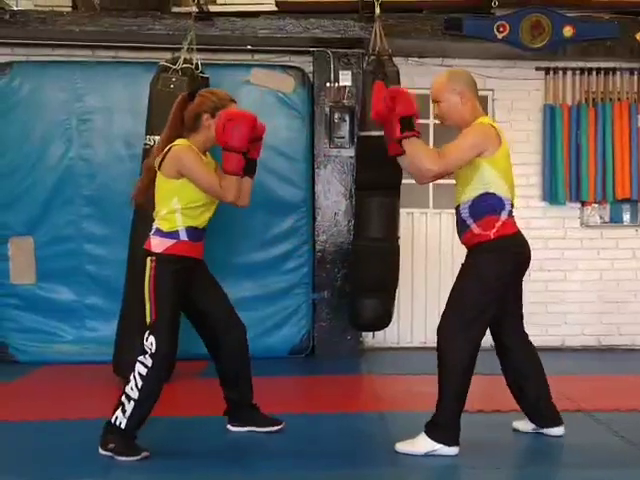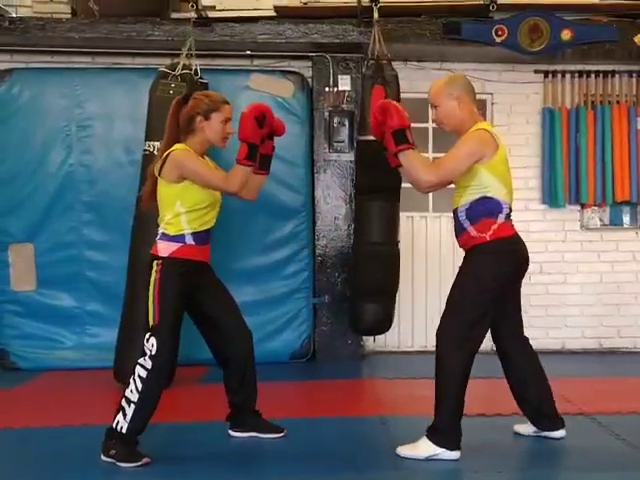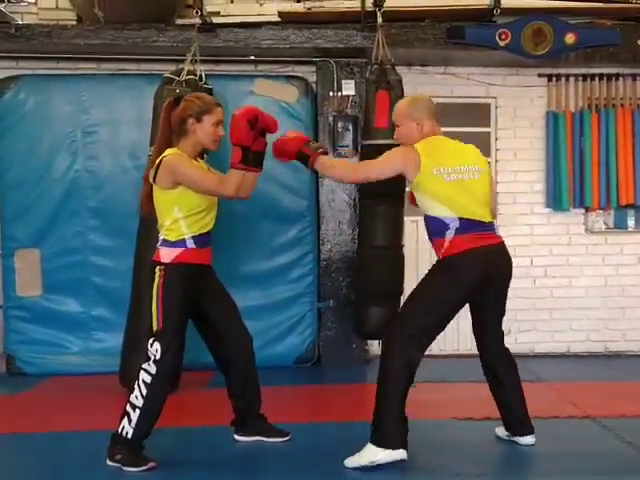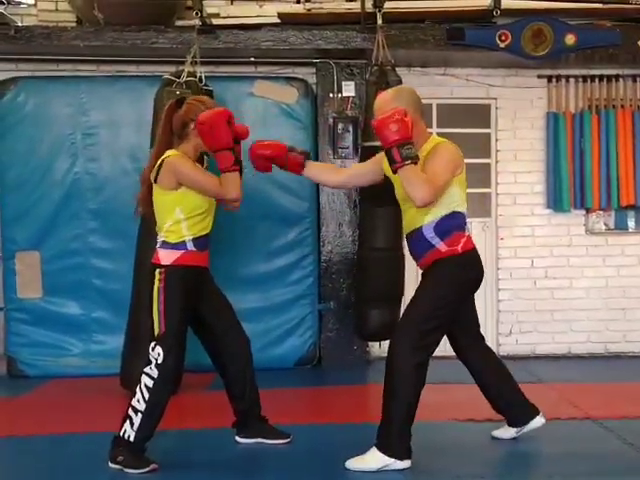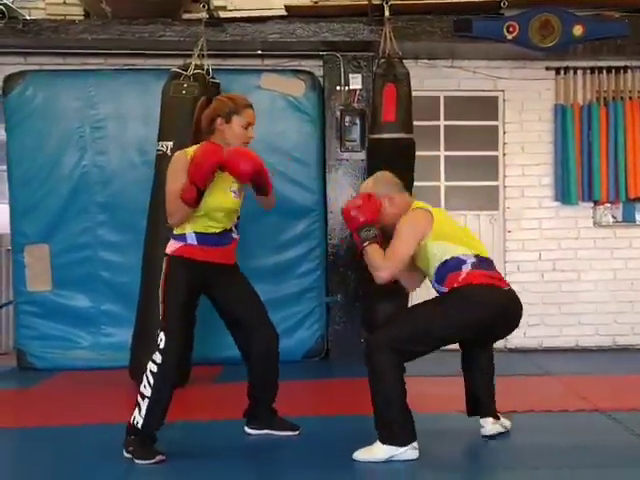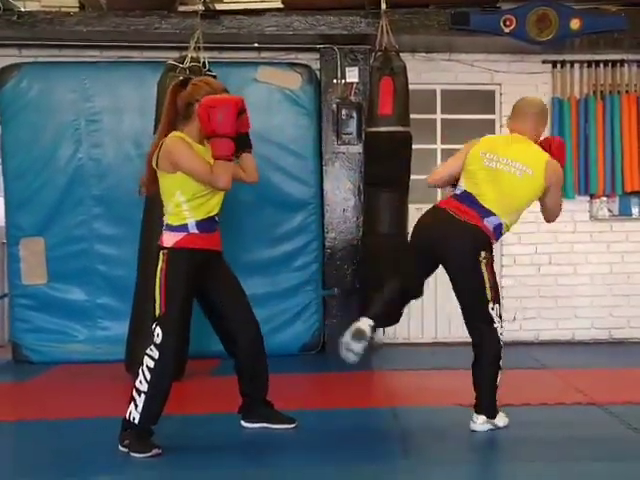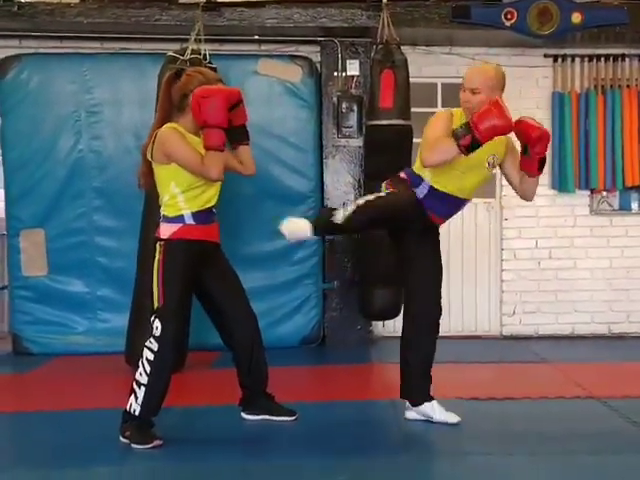
dt=0.7s
person 1, frame 1
left shoulder: (205, 159)
right shoulder: (181, 153)
left elbow: (242, 198)
right elbow: (228, 195)
left wrist: (248, 153)
right wrist: (234, 150)
left hip: (192, 262)
right hip: (166, 262)
left knee: (232, 333)
right knee: (159, 350)
left ankle: (241, 411)
right ankle: (117, 434)
person 1, frame 2
left shoulder: (204, 162)
right shoulder: (179, 156)
left elbow: (249, 192)
right elbow: (232, 185)
left wrist: (264, 148)
right wrist: (249, 143)
left hip: (199, 266)
right hip: (171, 267)
left knee: (238, 338)
right knee: (159, 354)
left ankle: (244, 417)
right ankle: (118, 440)
person 1, frame 3
left shoulder: (197, 164)
right shoulder: (172, 162)
left elbow: (244, 190)
right elbow: (228, 189)
left wrist: (256, 146)
right wrist: (241, 145)
left hip: (201, 270)
right hip: (174, 271)
left knee: (238, 342)
right knee: (163, 358)
left ankle: (249, 421)
right ankle: (124, 445)
person 1, frame 4
left shoulder: (192, 165)
right shoulder: (174, 162)
left elbow: (232, 200)
right elbow: (231, 193)
left wrist: (232, 149)
right wrist: (224, 148)
left hip: (197, 271)
right hip: (174, 271)
left knee: (235, 344)
right knee: (166, 359)
left ankle: (249, 423)
right ankle: (125, 447)
person 1, frame 5
left shoulder: (242, 161)
right shoulder: (185, 159)
left elbow: (266, 203)
right elbow: (175, 218)
left wrist: (260, 181)
right wrist: (199, 180)
left hip: (224, 264)
right hip: (185, 262)
left knee: (263, 336)
right knee: (172, 348)
left ankle: (260, 415)
right ankle: (138, 436)
person 1, frame 6
left shoulder: (206, 146)
right shoulder: (174, 145)
left elbow: (250, 175)
right elbow: (221, 181)
left wrist: (239, 134)
right wrist: (223, 135)
left hip: (210, 252)
right hip: (180, 254)
left knee: (246, 328)
right knee: (168, 341)
left ankle: (255, 407)
right ankle: (134, 430)
person 1, frame 7
left shoulder: (202, 137)
right shoulder: (168, 136)
left elbow: (247, 168)
right elbow: (212, 173)
left wrist: (236, 125)
right wrist: (215, 126)
left hip: (207, 244)
right hip: (178, 245)
left knee: (243, 320)
right knee: (167, 333)
left ankle: (255, 400)
right ankle: (134, 422)
person 2, frame 1
left shoulder: (481, 131)
right shoulder: (473, 135)
left elbow: (432, 166)
right elbow: (422, 173)
left wrist: (407, 126)
right wrist: (397, 137)
left hip: (494, 251)
right hip: (501, 250)
left knee: (455, 335)
right knee: (509, 333)
left ankle: (442, 435)
right ankle: (545, 417)
person 2, frame 2
left shoulder: (478, 137)
right shoulder: (474, 140)
left elbow: (429, 177)
right elbow: (425, 182)
left wrist: (400, 139)
right wrist: (396, 147)
left hip: (492, 254)
right hip: (501, 253)
left knee: (454, 339)
right knee: (510, 337)
left ankle: (444, 439)
right ankle: (547, 419)
person 2, frame 3
left shoulder: (412, 156)
right shoulder: (475, 156)
left elbow: (354, 174)
left wrist: (306, 152)
left hip: (458, 265)
right hip: (495, 257)
left knee: (401, 342)
right knee: (491, 343)
left ankle: (388, 441)
right ankle: (519, 426)
person 2, frame 4
left shoulder: (445, 151)
right shoulder: (394, 158)
left elbow: (423, 196)
right elbow: (339, 178)
left wrist: (400, 150)
right wrist: (288, 158)
left hip: (455, 265)
right hip: (446, 268)
left knee: (407, 346)
right knee: (469, 344)
left ankle: (393, 450)
right ankle: (523, 414)
person 2, frame 5
left shoulder: (414, 219)
right shoulder: (429, 220)
left elbow: (383, 273)
right elbow: (412, 282)
left wrist: (365, 234)
right wrist: (371, 236)
left hip: (474, 300)
right hip: (507, 304)
left knee: (381, 345)
right knee: (476, 342)
left ankle: (397, 441)
right ankle: (488, 417)
person 2, frame 6
left shoulder: (480, 144)
right shoulder: (548, 166)
left elbow: (434, 179)
right elbow: (550, 215)
left hip: (435, 222)
right hip: (470, 240)
left knee: (405, 281)
right knee: (485, 328)
left ankle: (367, 321)
right ankle: (485, 413)
person 2, frame 7
left shoulder: (505, 142)
right shoulder: (446, 119)
left elbow: (527, 192)
right elbow: (429, 158)
left wrist: (533, 159)
right wrist: (470, 133)
left hip: (424, 225)
right hip: (403, 194)
left knee: (424, 310)
right knee: (402, 205)
left ankle: (418, 400)
right ankle: (315, 223)
